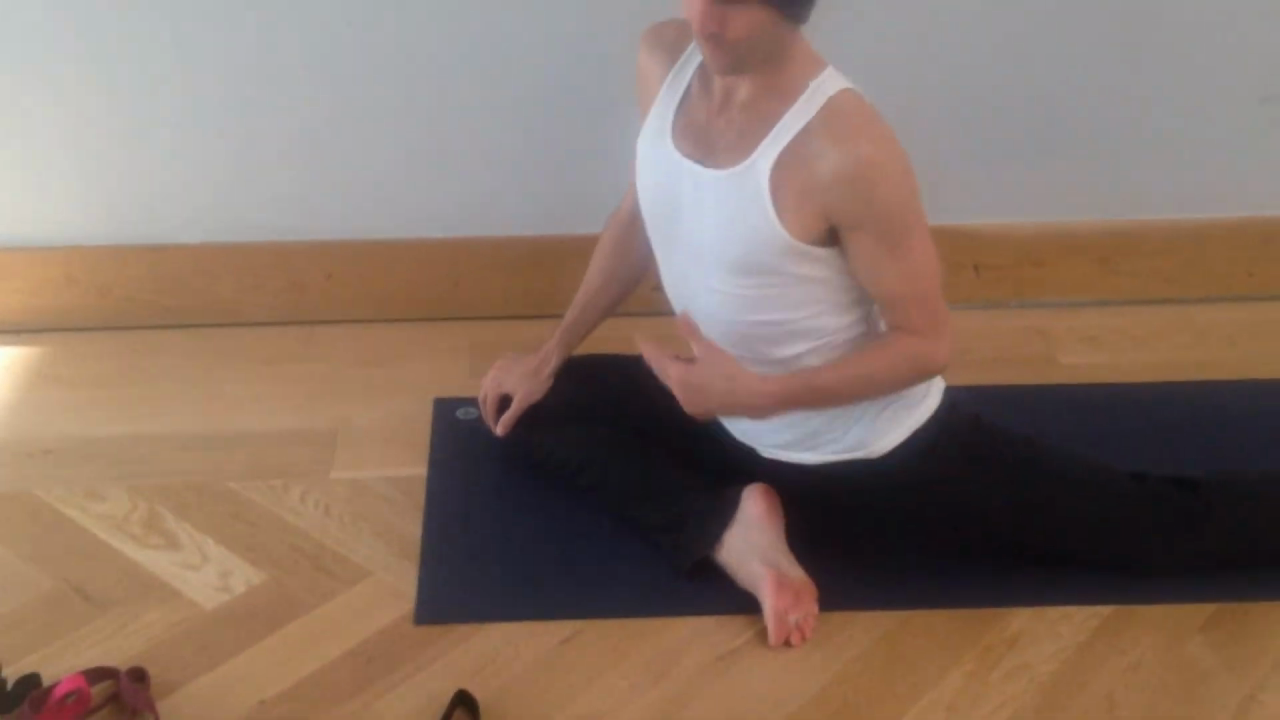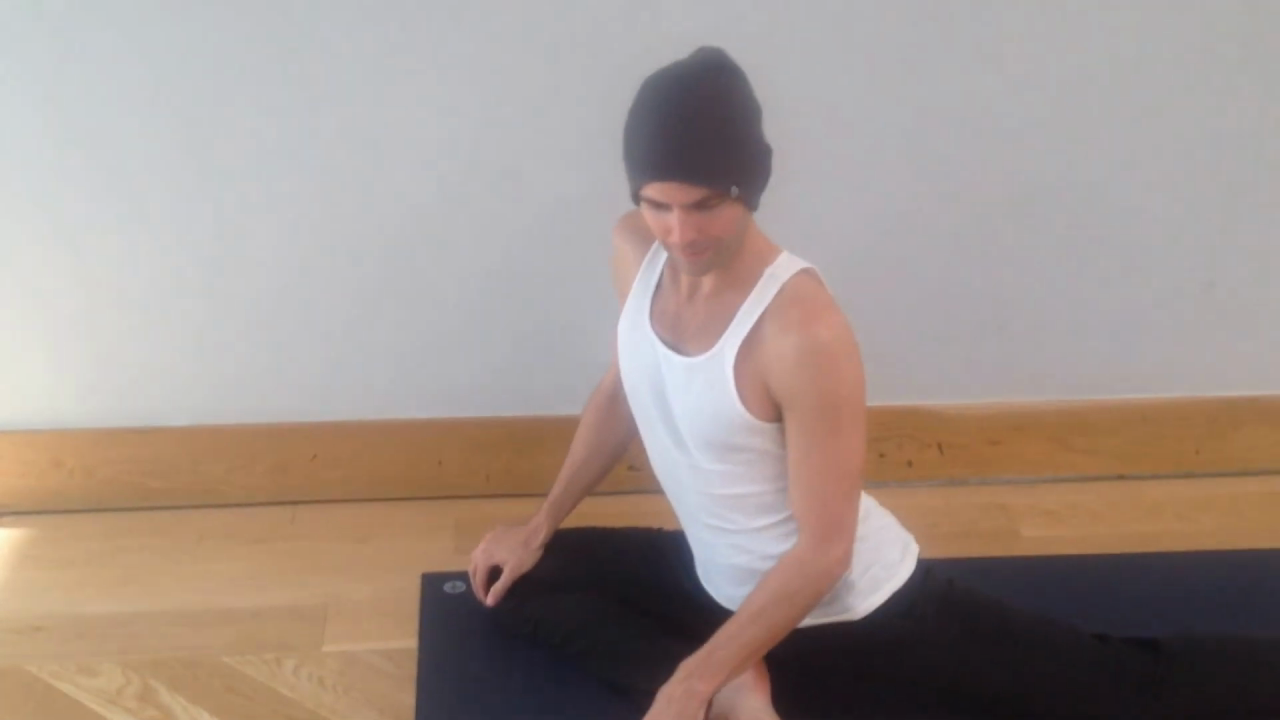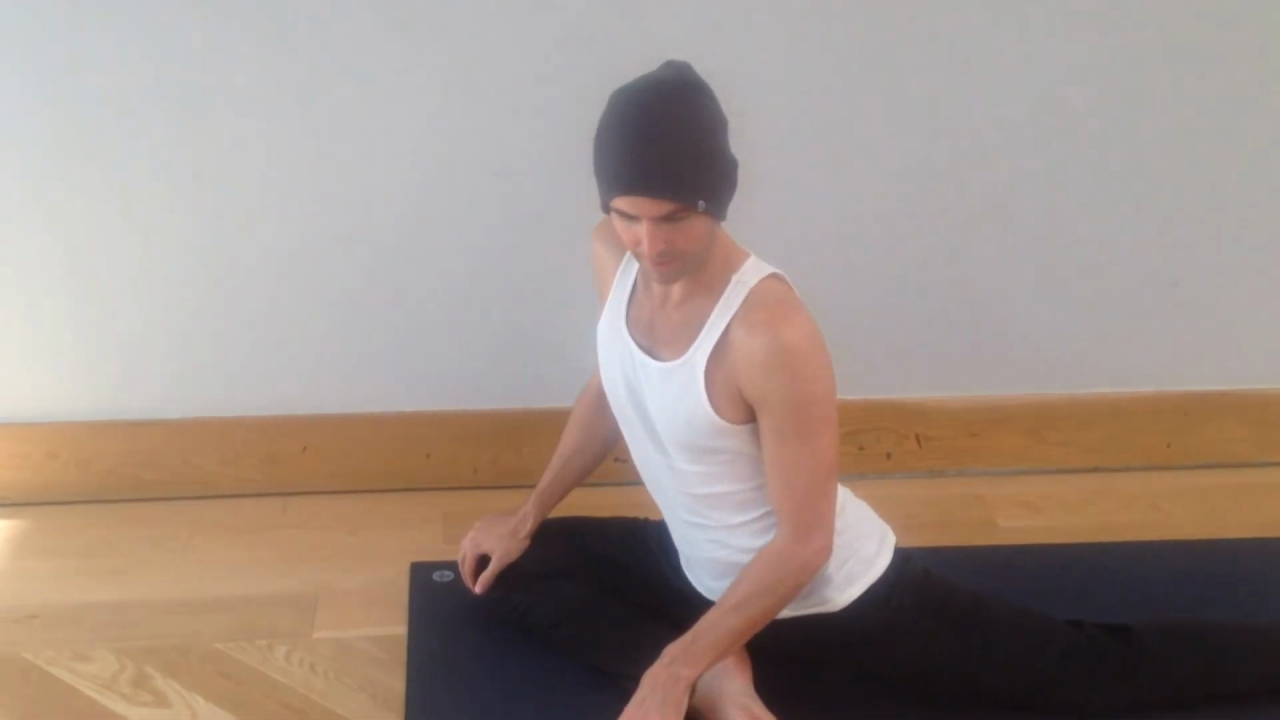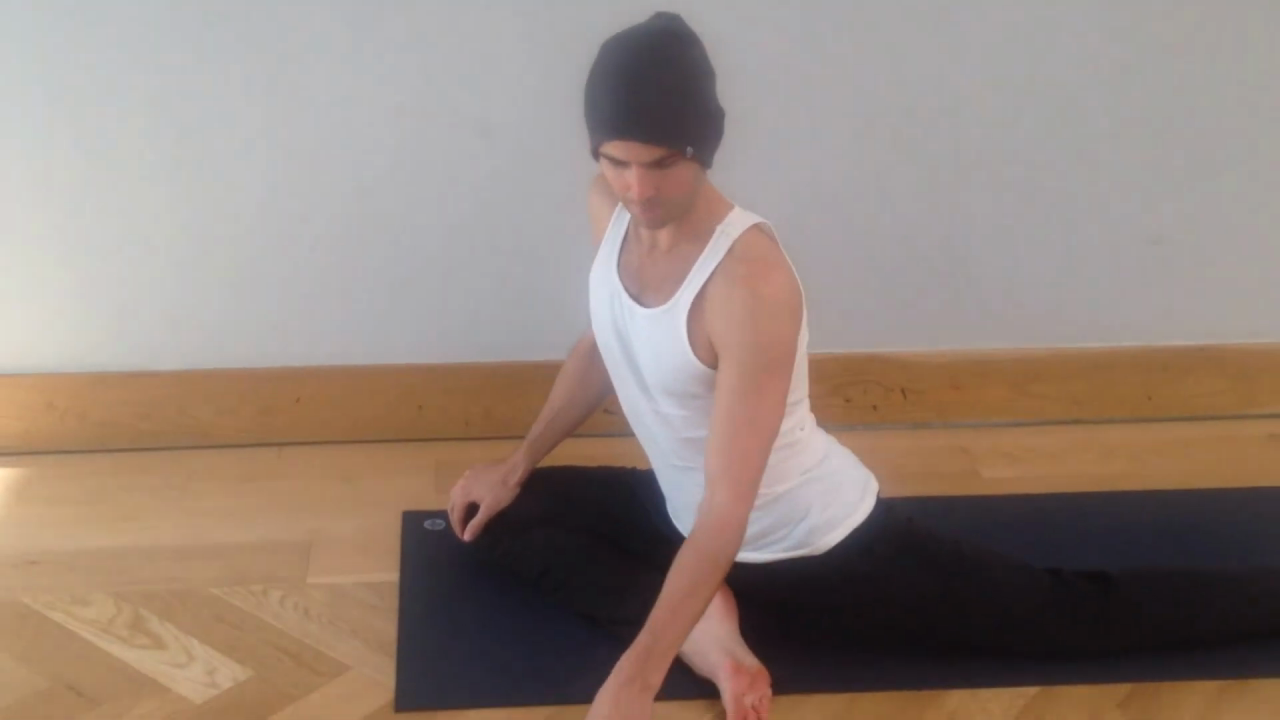
dt=1s
person 1, frame 1
left shoulder: (844, 149)
left elbow: (923, 339)
right elbow: (643, 213)
left wrist: (757, 393)
right wrist: (553, 350)
left hip: (876, 445)
right hip: (730, 417)
left knee: (1152, 524)
right knee: (531, 409)
right ankle: (725, 527)
person 1, frame 2
left shoulder: (802, 331)
right shoulder: (634, 249)
left elbow: (824, 552)
right elbow: (623, 390)
right wrist: (541, 523)
left hip: (857, 611)
right hip: (723, 580)
right knee: (519, 581)
person 1, frame 3
left shoulder: (770, 333)
right shoulder: (612, 254)
left elbow: (804, 545)
right elbow: (610, 389)
right wrist: (528, 513)
left hip: (835, 600)
right hip: (704, 571)
right knee: (511, 567)
person 1, frame 4
left shoulder: (749, 284)
right shoulder: (609, 205)
left elbow: (726, 512)
right elbow: (605, 342)
right wrist: (518, 463)
left hip: (814, 547)
right hip: (687, 510)
left knee: (1073, 614)
right knee: (500, 517)
right ankle: (699, 619)
